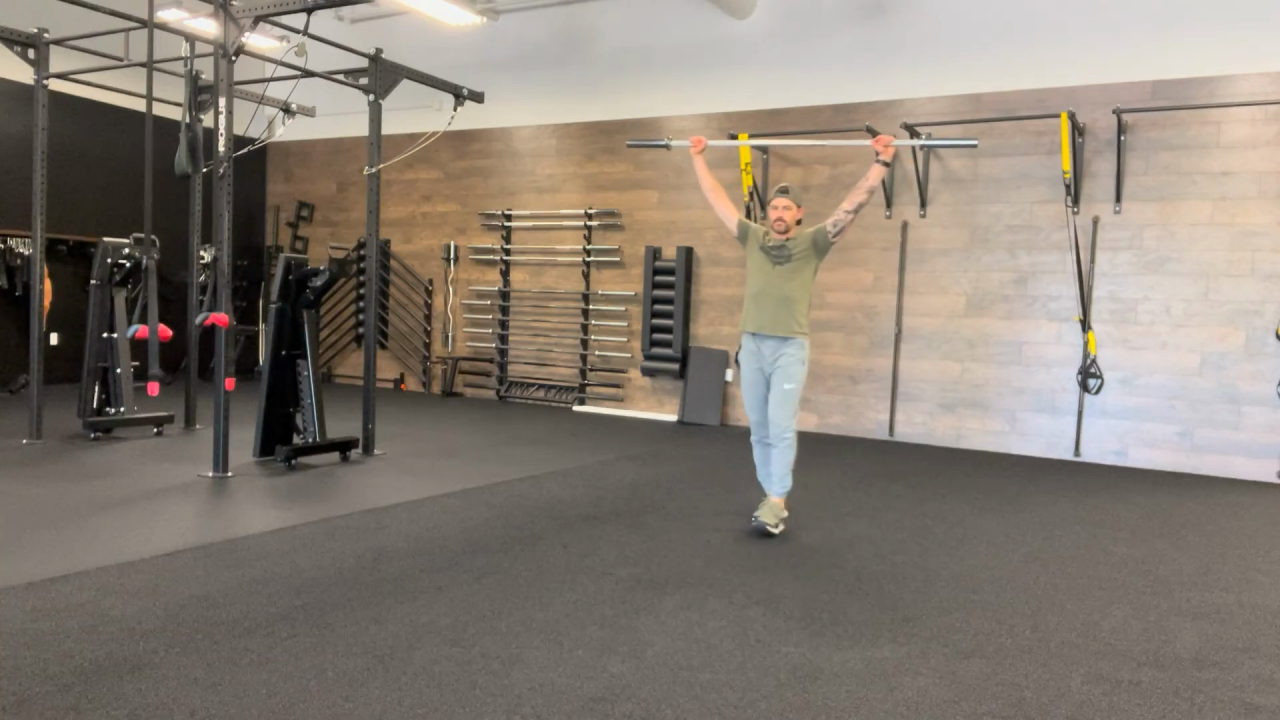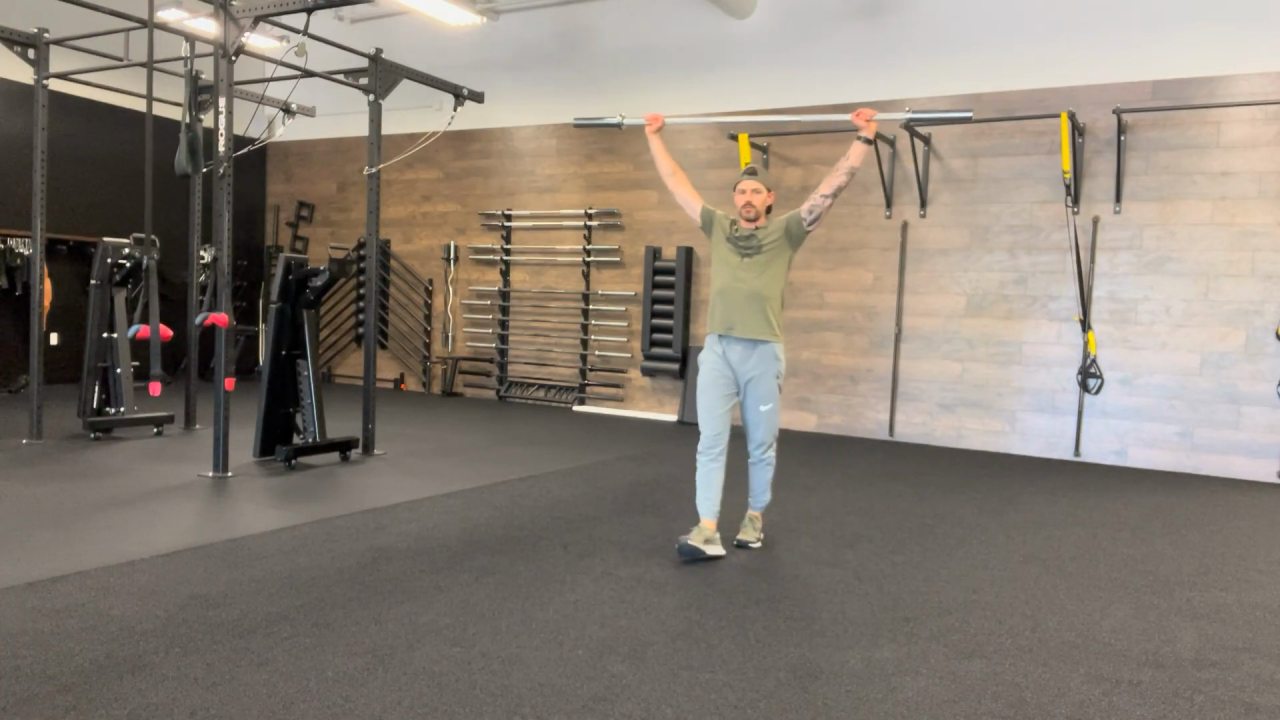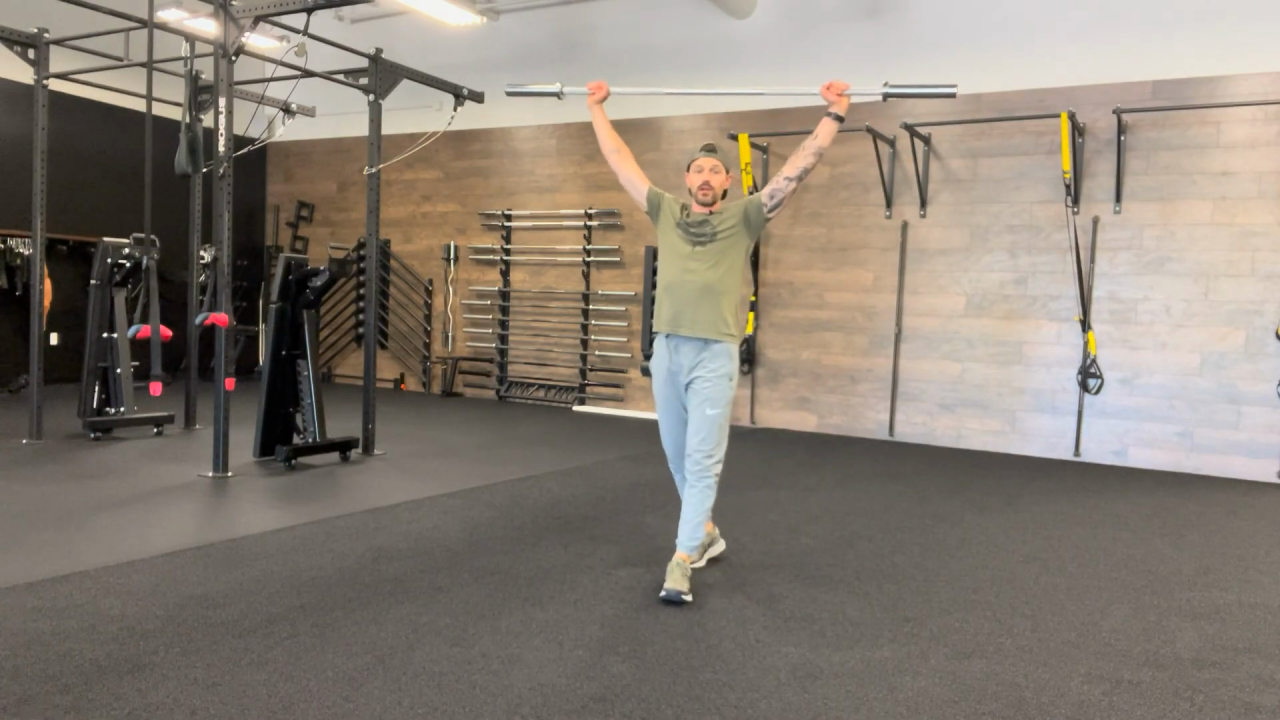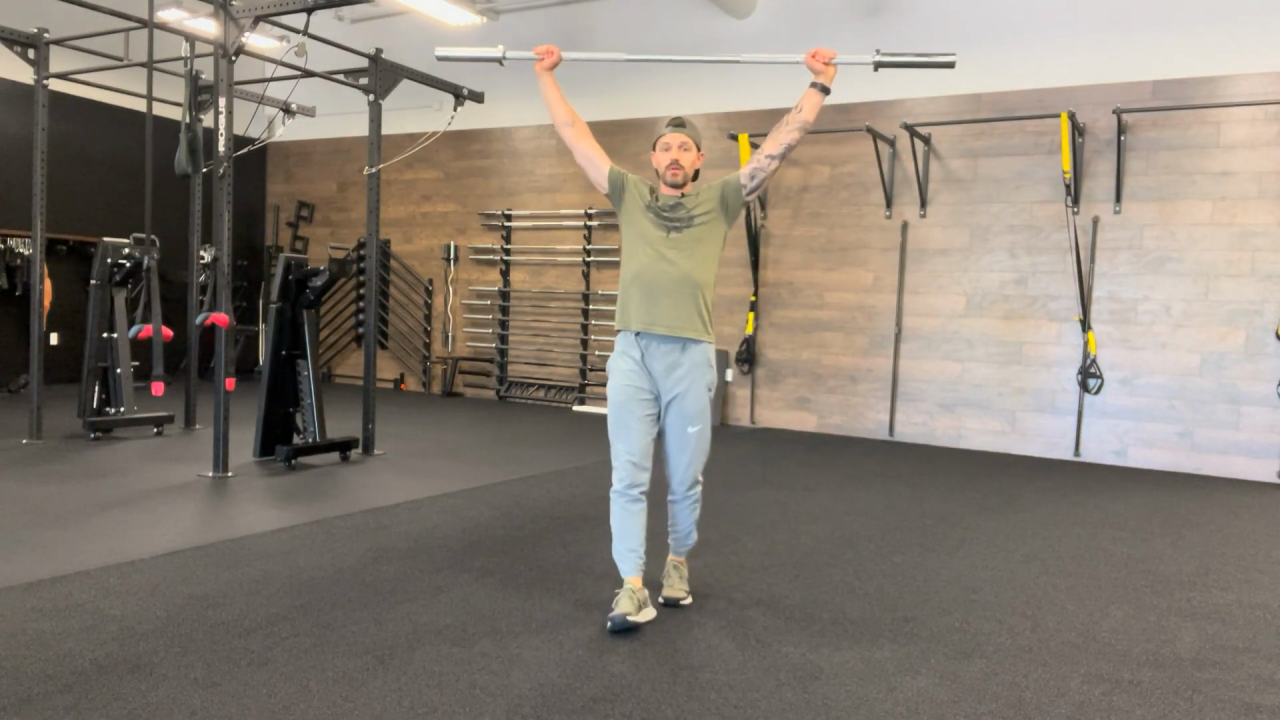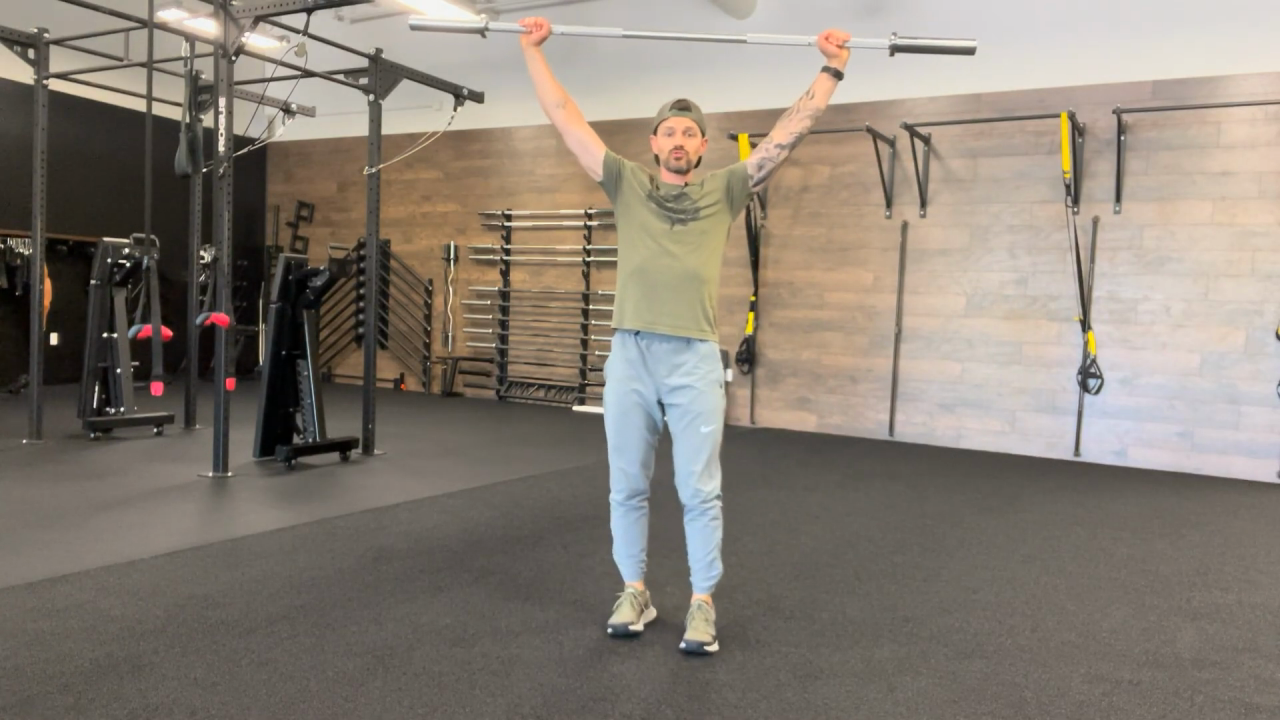
dt=1s
person 1, frame 1
left shoulder: (813, 242)
right shoulder: (752, 237)
left elbow: (854, 202)
right elbow: (717, 198)
left wrist: (882, 161)
right wrist: (698, 157)
left hip: (790, 346)
right hip: (752, 345)
left knee: (780, 425)
right knee: (760, 430)
left ankle: (777, 503)
right ankle: (771, 497)
person 1, frame 2
left shoulder: (786, 231)
right shoulder: (717, 226)
left elbow: (832, 186)
right elbow: (676, 182)
left wrist: (864, 137)
right wrist: (654, 136)
left hip: (762, 351)
right hip: (717, 349)
left knee: (761, 445)
right knee: (711, 441)
left ankle: (754, 517)
right ankle: (706, 531)
person 1, frame 3
left shoulder: (744, 216)
right shoulder: (665, 210)
left elbow: (798, 167)
right elbow: (620, 161)
left wrist: (835, 113)
right wrist: (597, 107)
left hip: (714, 354)
right hip: (666, 350)
left knee: (701, 461)
right knee: (678, 459)
left ankle: (681, 560)
right ankle: (706, 531)
person 1, frame 4
left shoulder: (720, 199)
right shoulder: (628, 193)
left elbow: (780, 144)
right elbow: (574, 135)
left wrist: (820, 84)
right wrist: (546, 74)
left hip: (691, 355)
right hip: (631, 352)
left knee: (685, 479)
right knee: (629, 477)
left ankle: (677, 561)
right ankle: (633, 587)
person 1, frame 5
left shoulder: (724, 190)
right shoulder: (626, 182)
left elbow: (789, 131)
right elbow: (565, 118)
left wrist: (832, 68)
right wrist: (534, 49)
left hip: (695, 357)
right hip: (630, 353)
left knee: (700, 491)
right knee: (627, 488)
left ankle: (702, 603)
right ankle: (634, 592)
